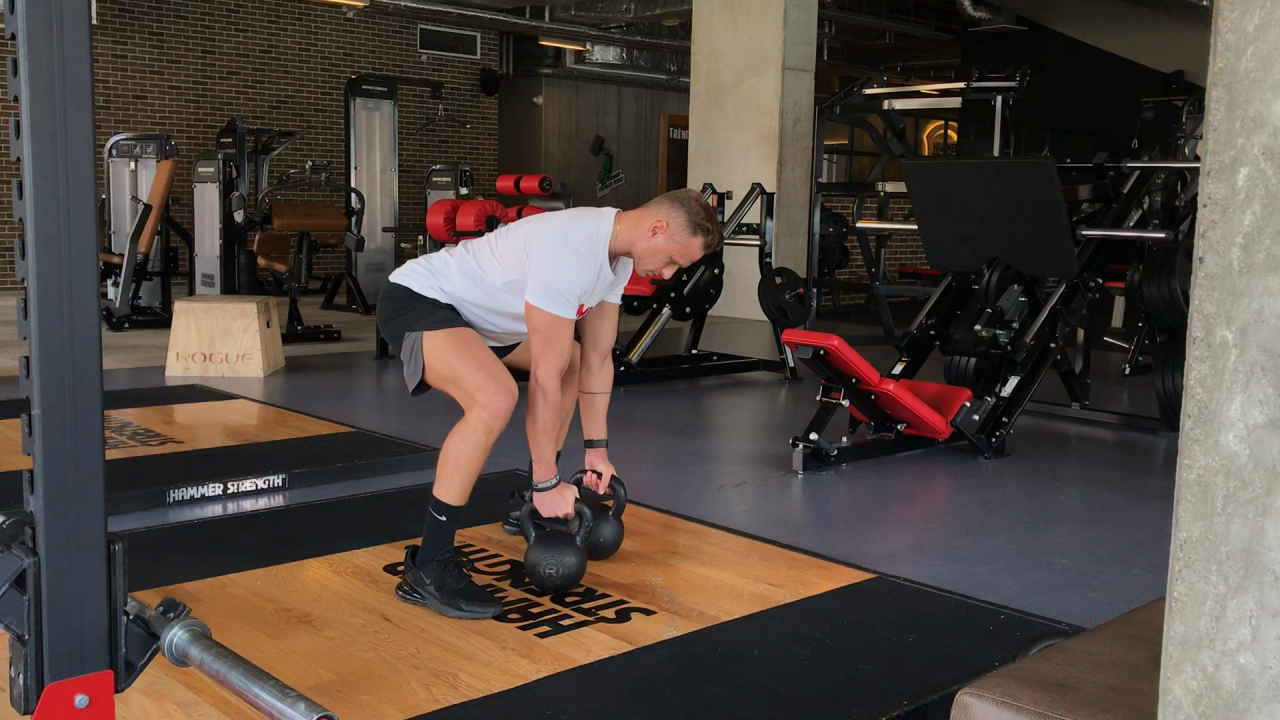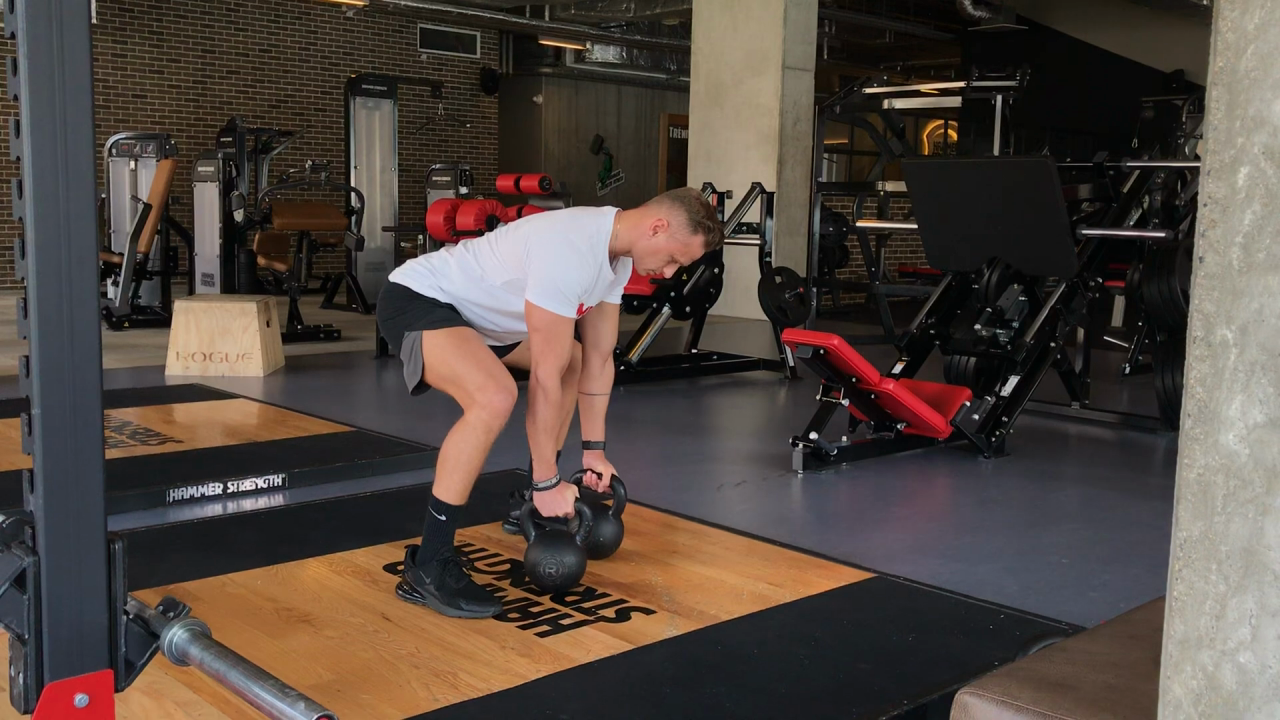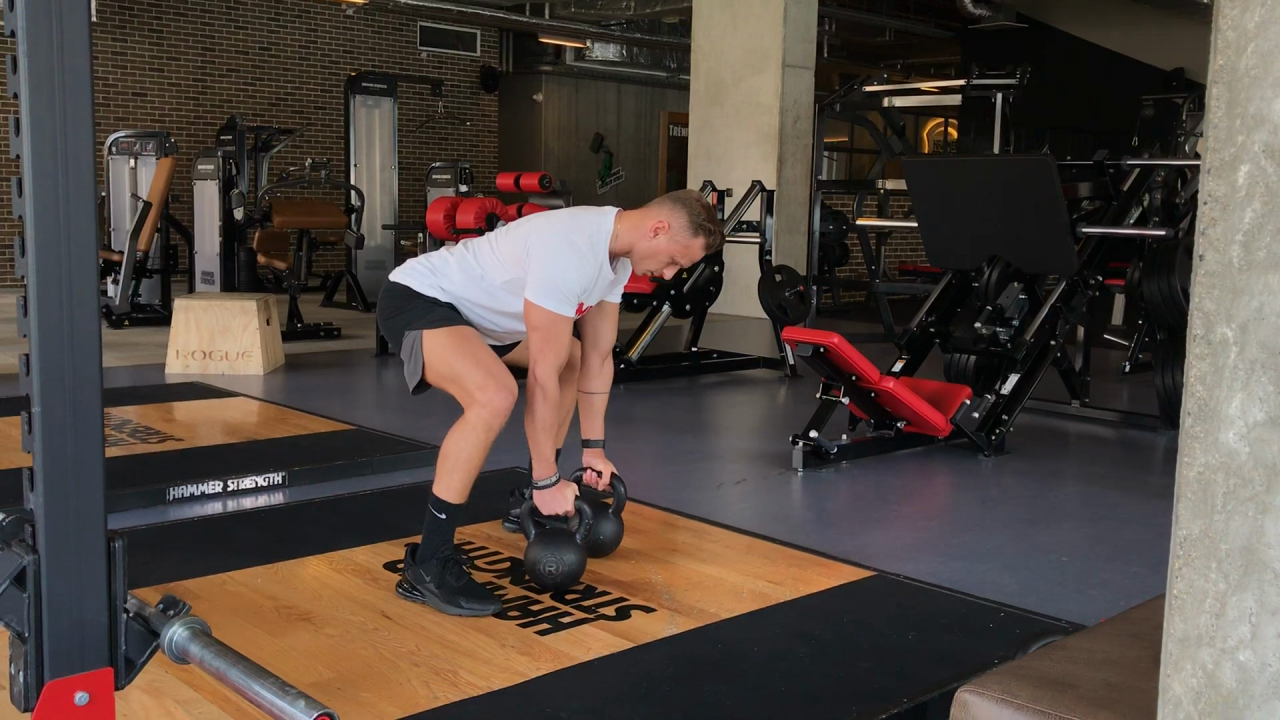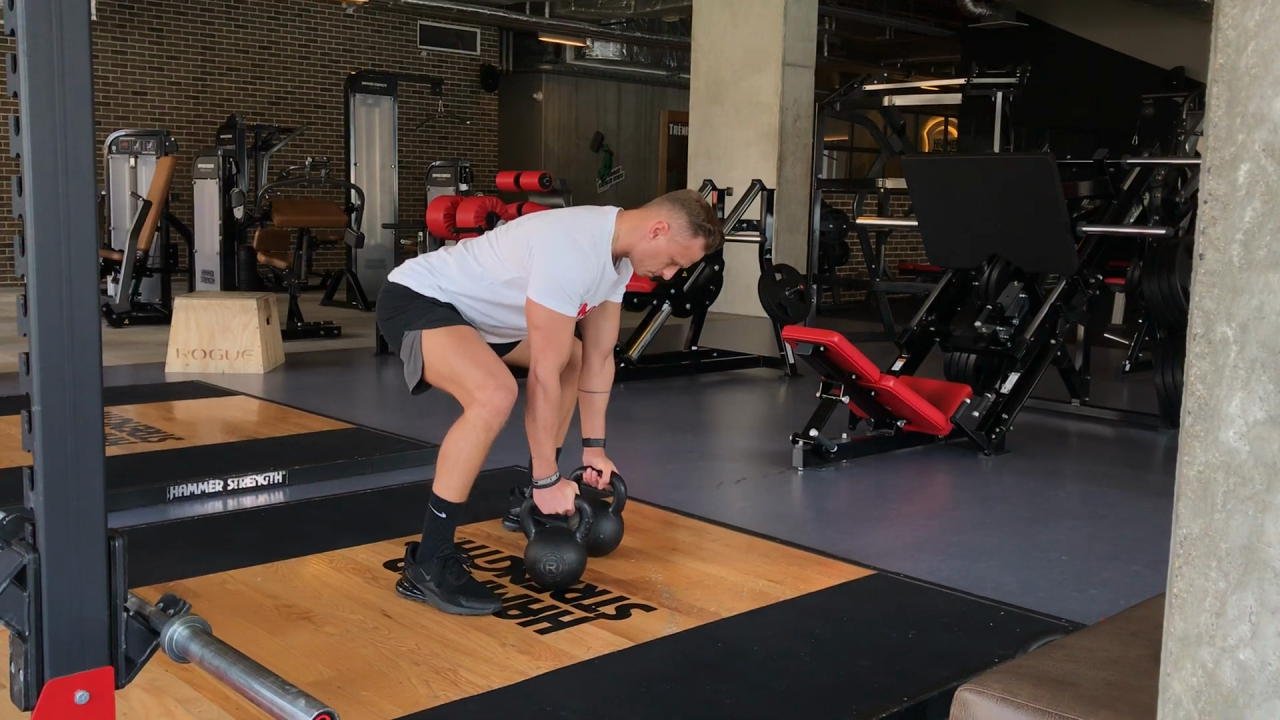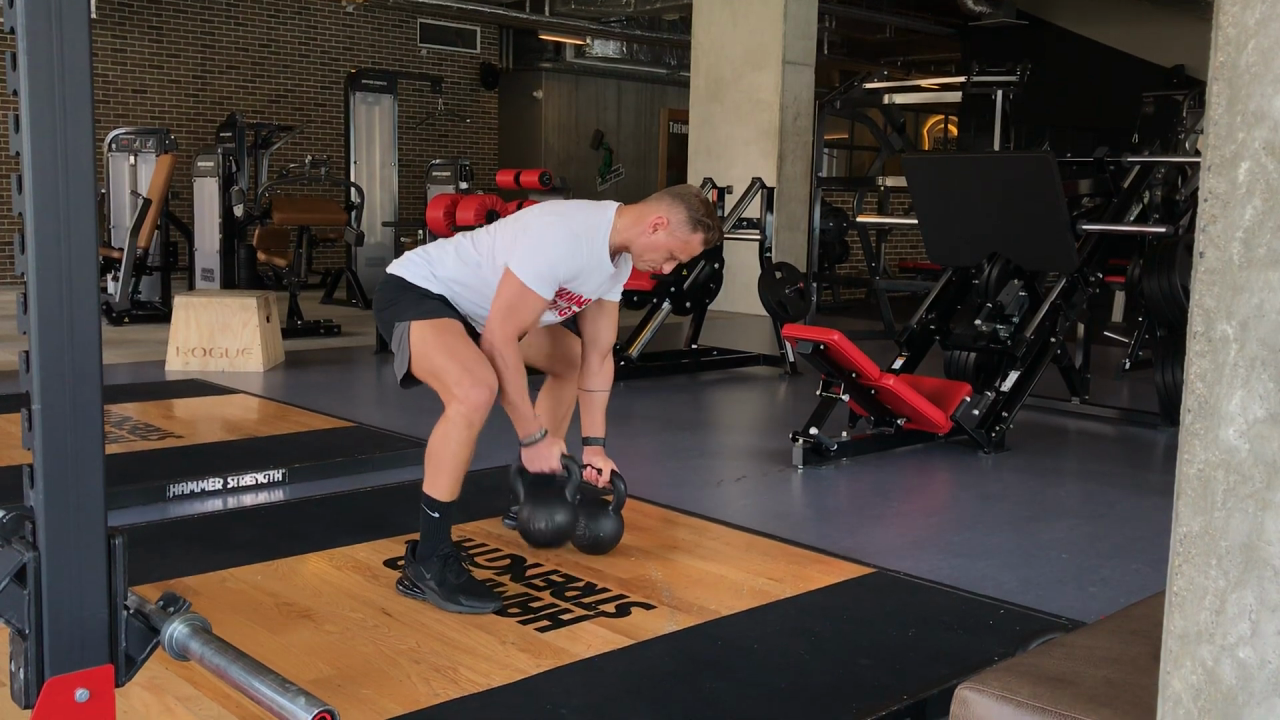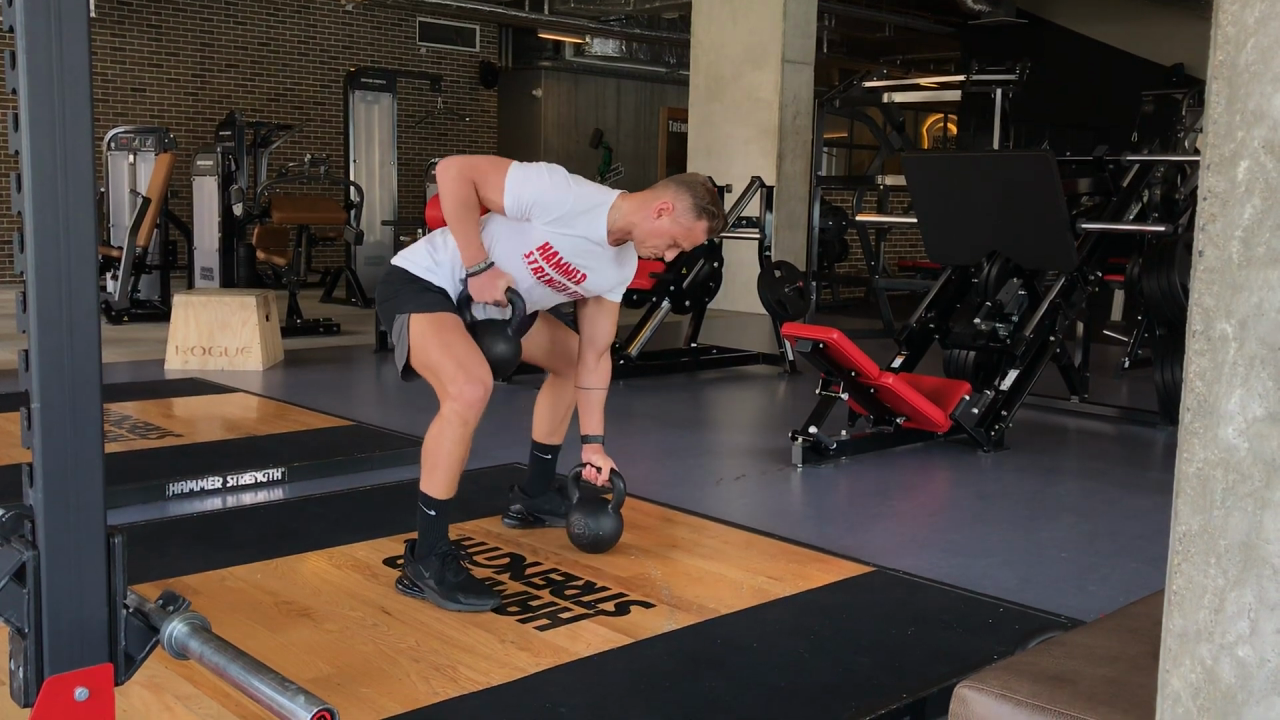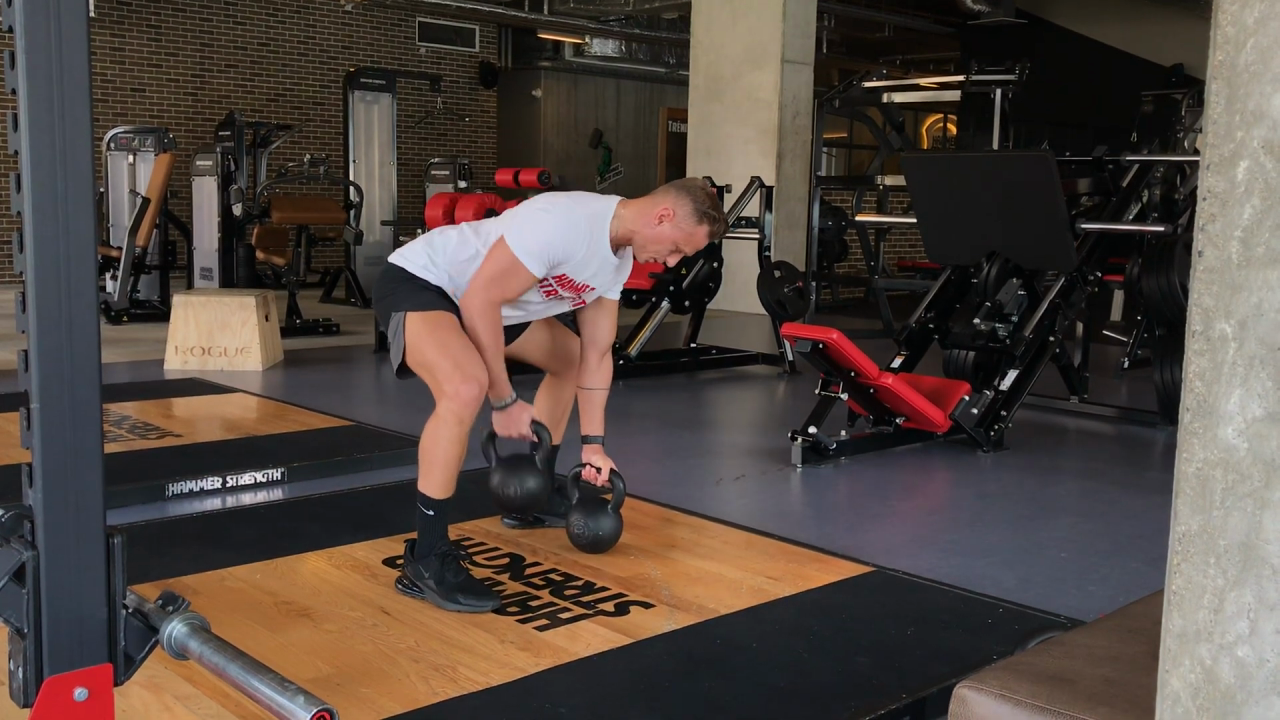
dt=0.5s
person 1, frame 1
left shoulder: (616, 252)
right shoulder: (571, 251)
left elbow: (597, 358)
right elbow: (545, 379)
left wrist: (597, 449)
right wrist: (548, 482)
left hip: (471, 306)
right hip: (418, 298)
left knee: (572, 359)
right knee: (495, 397)
left ankle: (529, 501)
right ankle: (429, 567)
person 1, frame 2
left shoulder: (617, 252)
right shoulder: (571, 251)
left elbow: (597, 358)
right elbow: (545, 378)
left wrist: (594, 450)
right wrist: (548, 482)
left hip: (471, 306)
right hip: (417, 297)
left knee: (573, 359)
right knee: (494, 397)
left ankle: (530, 502)
right ankle: (428, 566)
person 1, frame 3
left shoulder: (616, 253)
right shoulder: (570, 250)
left elbow: (597, 357)
right elbow: (543, 376)
left wrist: (594, 448)
right wrist: (547, 480)
left hip: (470, 304)
right hip: (417, 297)
left knee: (572, 358)
right knee: (494, 396)
left ankle: (529, 500)
right ankle: (429, 565)
person 1, frame 4
left shoulder: (617, 253)
right shoulder: (573, 250)
left elbow: (598, 356)
right elbow: (545, 375)
left wrist: (595, 447)
right wrist: (548, 479)
left hip: (473, 304)
right hip: (417, 296)
left knee: (574, 358)
right knee: (494, 394)
left ankle: (529, 500)
right ankle: (429, 564)
person 1, frame 5
left shoulder: (617, 256)
right shoulder: (566, 237)
left elbow: (598, 356)
right elbow: (498, 340)
left wrist: (594, 445)
right wrist: (533, 439)
left hip: (468, 303)
right hip: (416, 289)
left knee: (572, 358)
right knee: (475, 391)
right ankle: (430, 562)
person 1, frame 6
left shoulder: (621, 264)
right shoulder: (561, 194)
left elbow: (594, 355)
right elbow: (453, 169)
left wrist: (593, 443)
right wrist: (479, 268)
right hip: (422, 281)
left knee: (570, 359)
right knee: (470, 389)
left ankle: (534, 496)
right ankle: (427, 561)
person 1, frame 7
left shoulder: (618, 259)
right shoulder: (564, 222)
left elbow: (596, 353)
right elbow: (478, 301)
left wrist: (593, 444)
right wrist: (505, 402)
left hip: (482, 300)
right hip: (419, 280)
left knee: (570, 358)
right knee: (466, 388)
right ankle: (427, 561)
